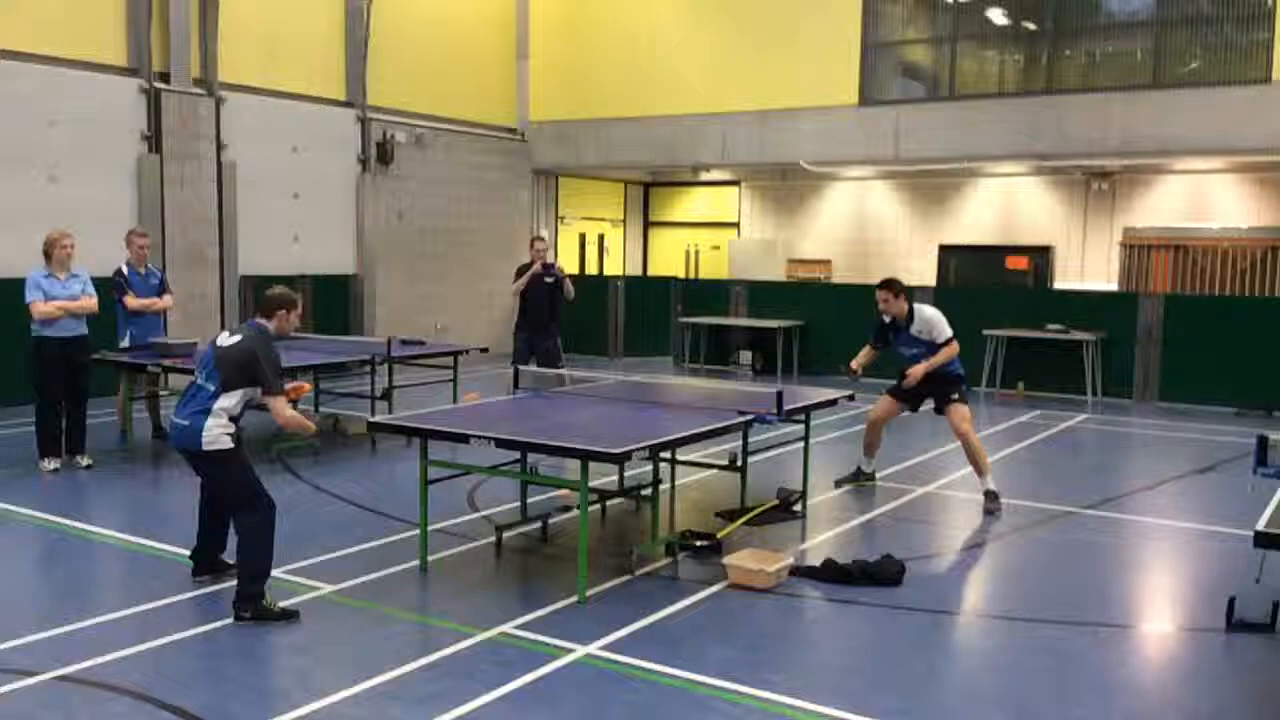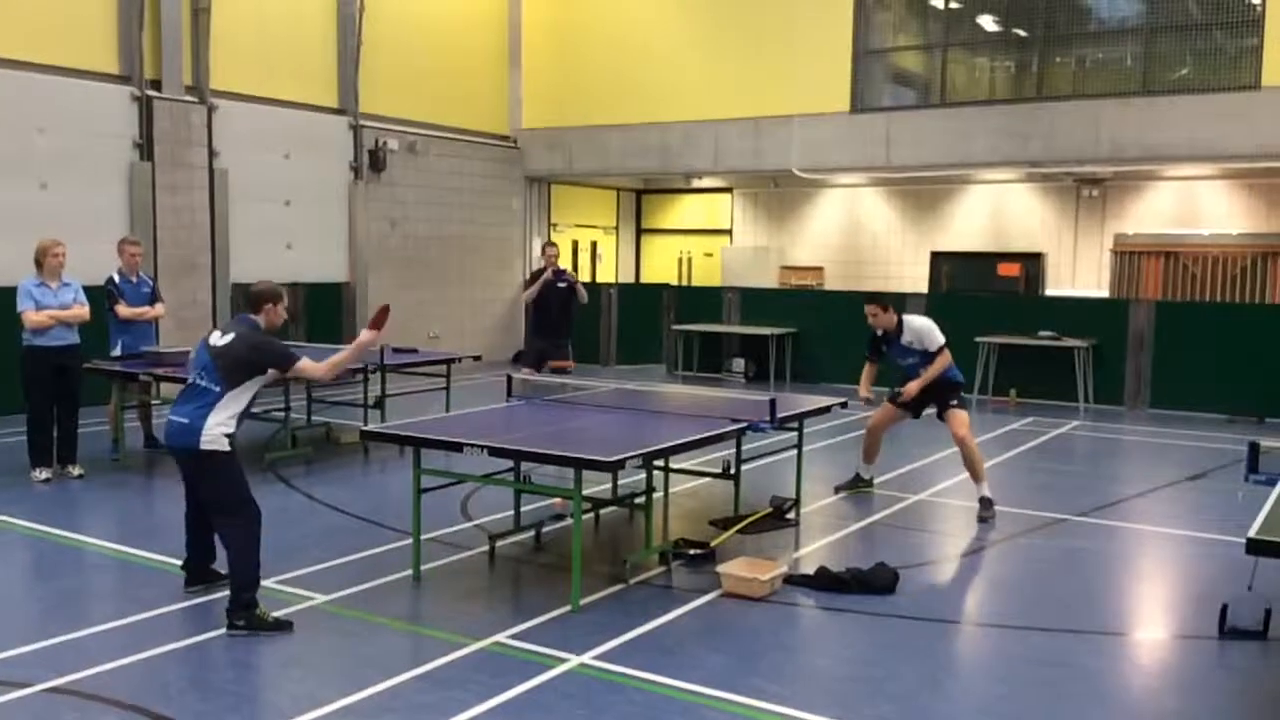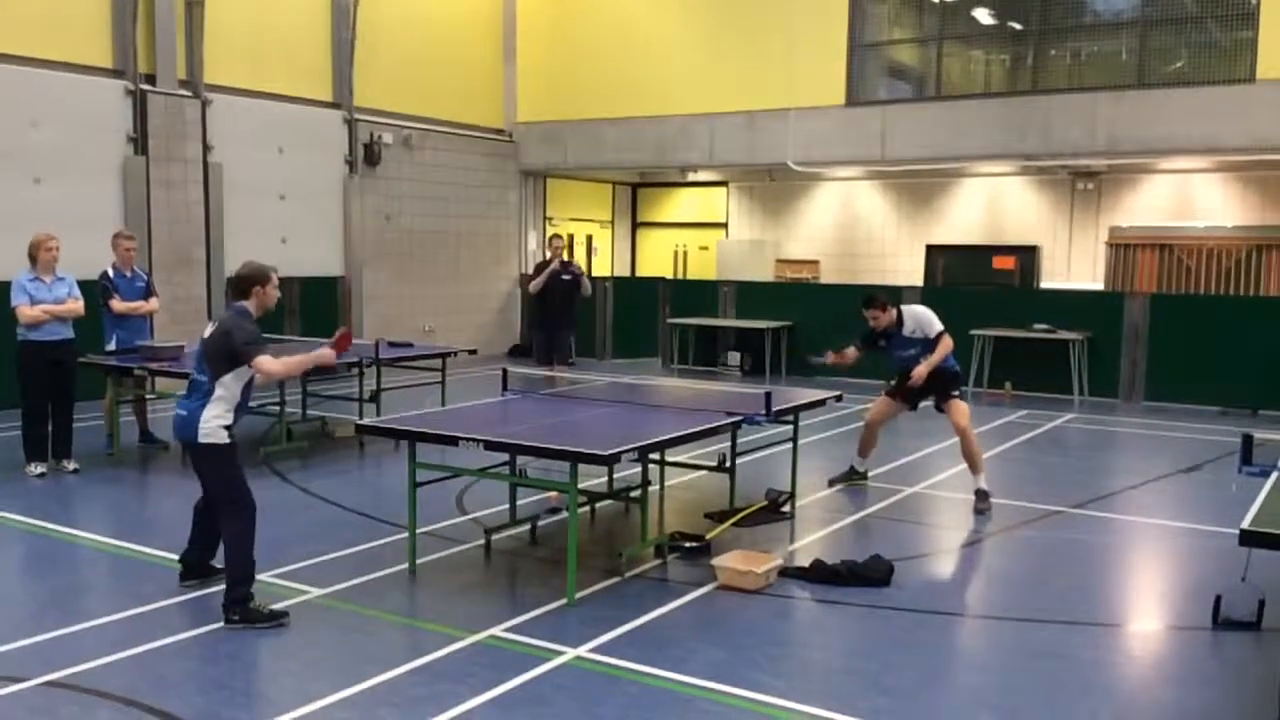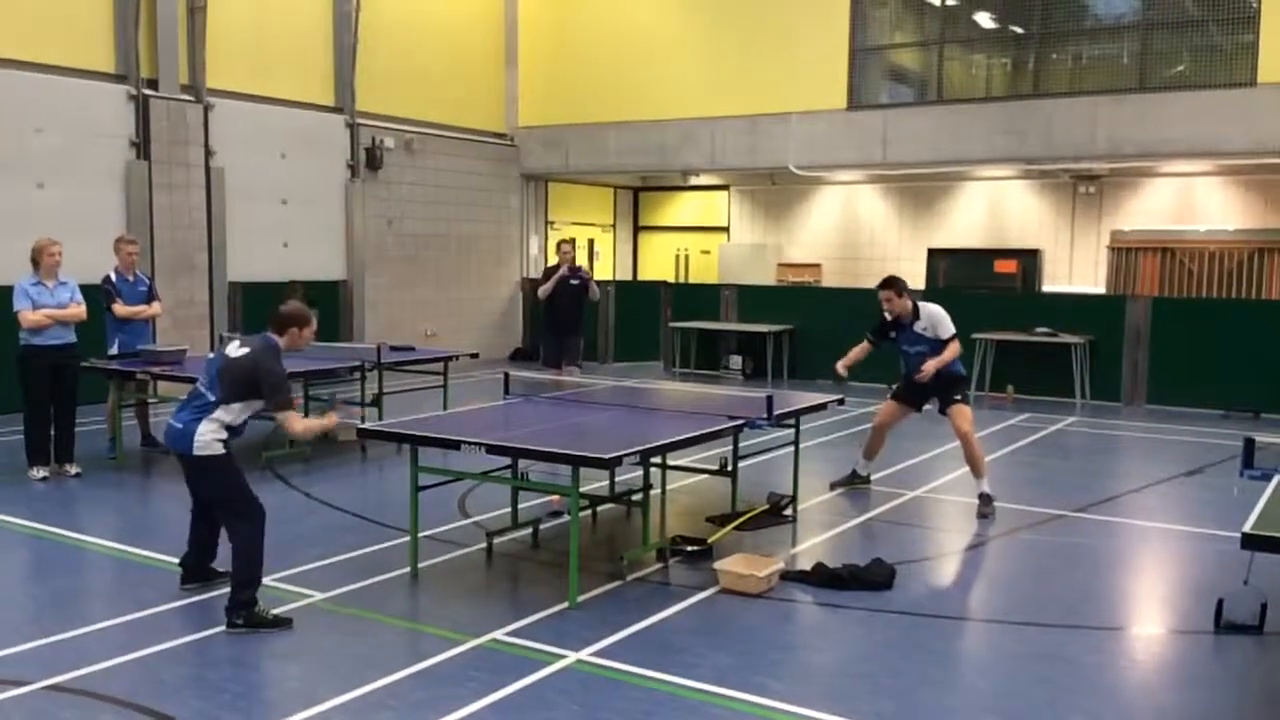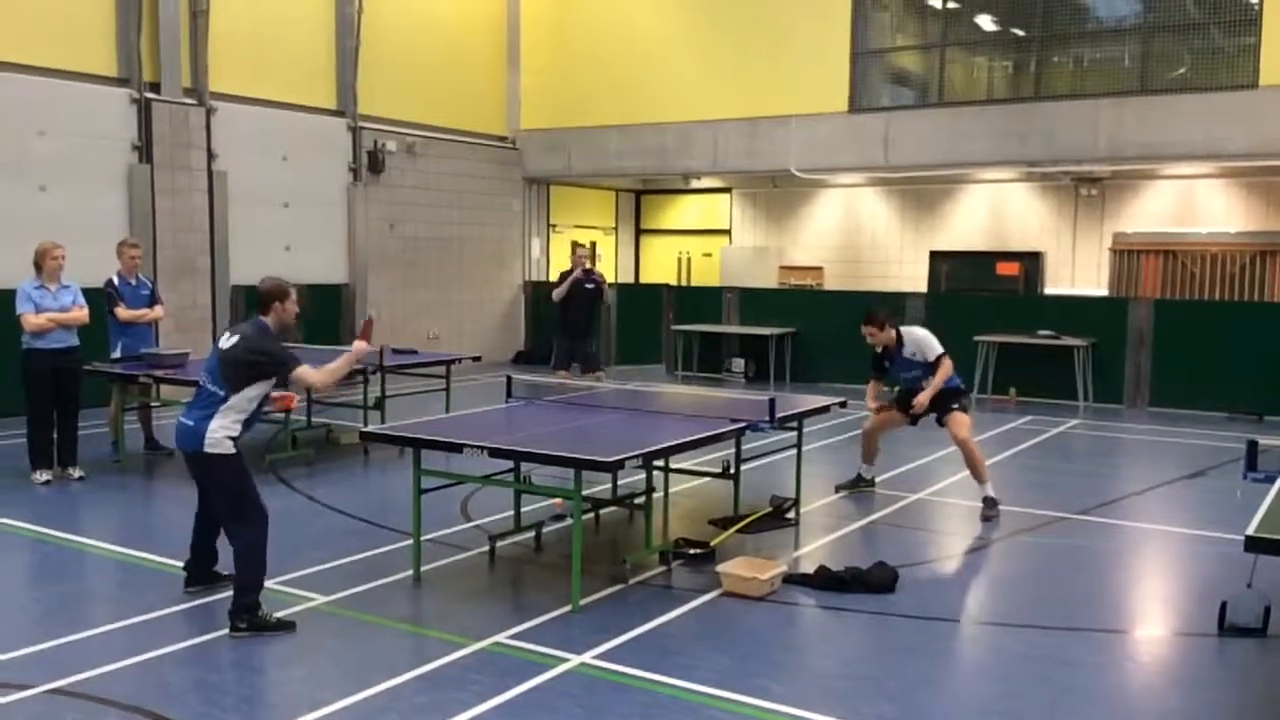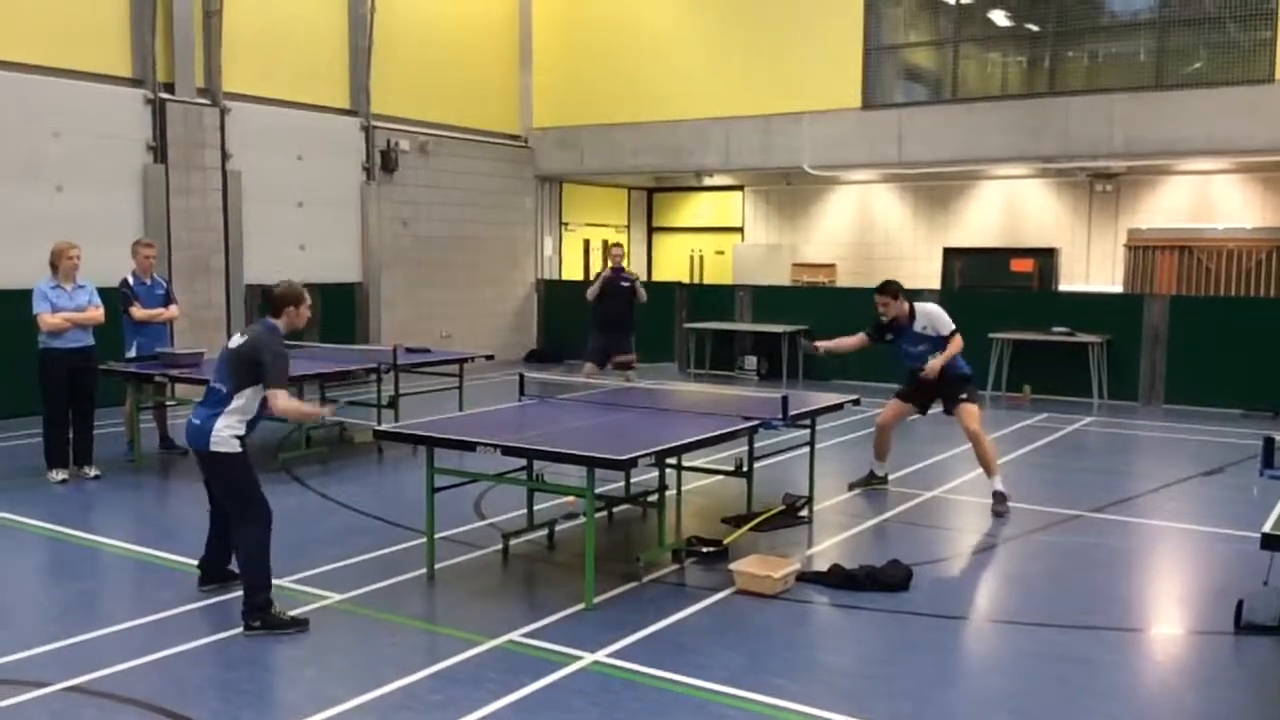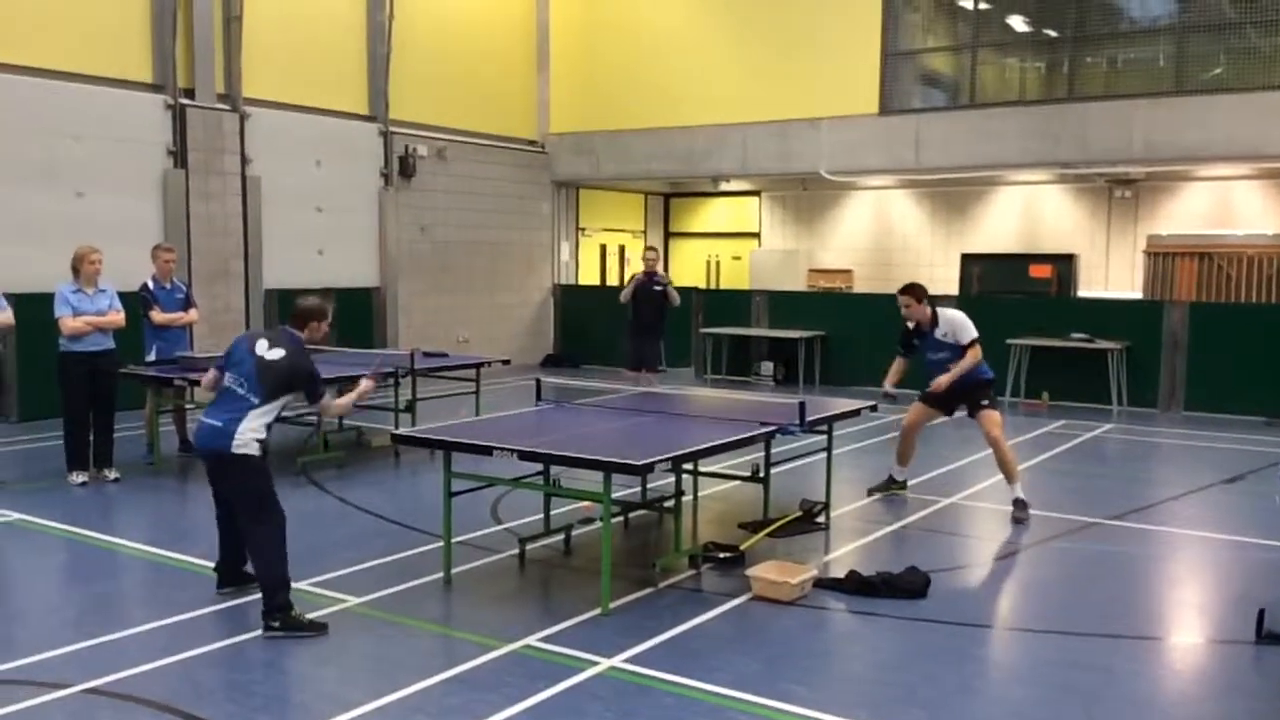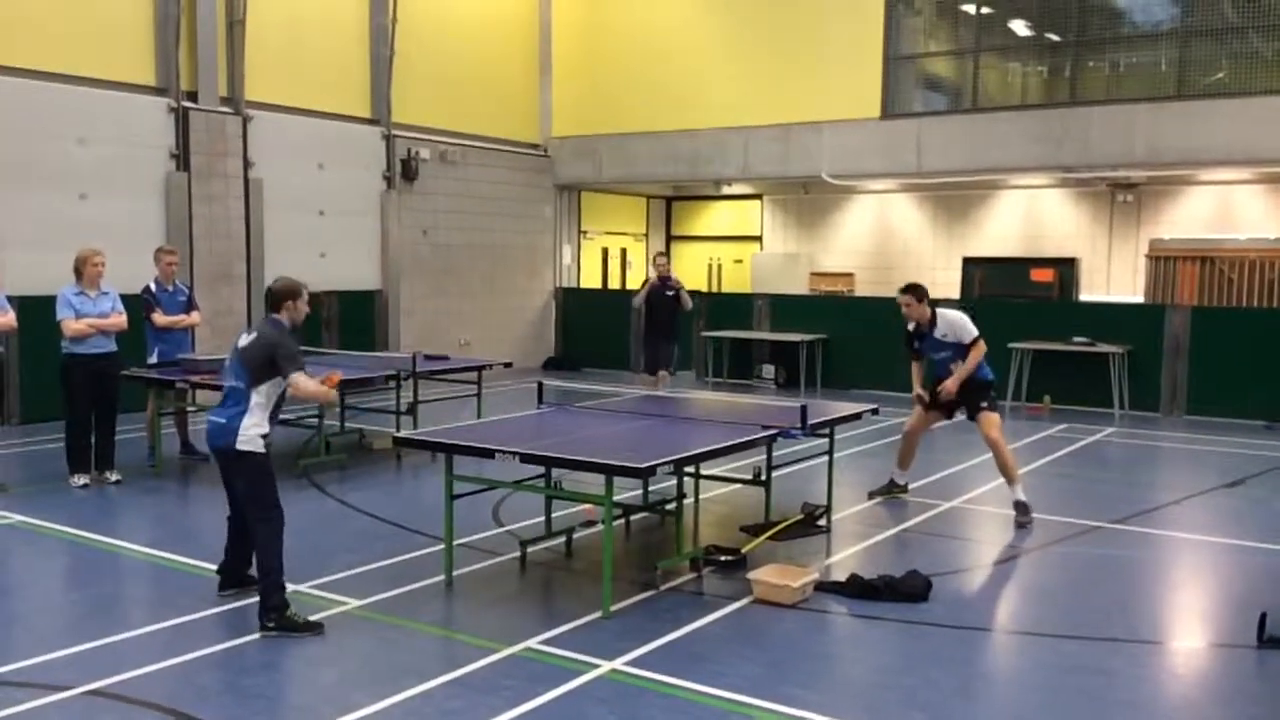
dt=0.3s
person 1, frame 1
left shoulder: (231, 335)
right shoulder: (262, 349)
right elbow: (282, 417)
left wrist: (275, 391)
right wrist: (308, 427)
left hip: (183, 428)
right hip: (208, 436)
left knee: (218, 490)
right knee: (257, 509)
left ankle: (206, 562)
right ankle: (250, 602)
person 1, frame 2
left shoulder: (221, 333)
right shoulder: (259, 343)
right elbow: (318, 371)
left wrist: (263, 375)
right wrist: (359, 345)
left hip: (178, 428)
right hip: (205, 437)
left knee: (202, 503)
right knee: (242, 517)
left ankle: (197, 572)
right ankle: (243, 612)
person 1, frame 3
left shoulder: (229, 321)
right shoulder: (240, 327)
right elbow: (270, 369)
left wrist: (289, 370)
right wrist: (315, 357)
left hip: (192, 422)
right hip: (209, 429)
left knee: (215, 496)
right knee: (239, 509)
left ankle: (195, 566)
right ankle: (239, 605)
person 1, frame 4
left shoulder: (245, 344)
right shoulder: (268, 364)
right elbow: (296, 429)
left wrist: (272, 404)
right wrist: (326, 424)
left hip: (181, 431)
right hip: (202, 441)
left knee: (208, 503)
right knee: (247, 516)
left ankle: (195, 570)
right ankle: (242, 610)
person 1, frame 5
left shoulder: (239, 333)
right shoulder: (263, 345)
right elbow: (317, 381)
left wrist: (267, 397)
right wrist: (353, 355)
left hip: (191, 430)
right hip: (213, 439)
left knee: (213, 505)
right knee: (250, 518)
left ankle: (198, 573)
right ankle: (246, 613)
person 1, frame 6
left shoulder: (251, 335)
right shoulder: (270, 346)
right elbow: (281, 406)
left wrist: (268, 401)
right wrist: (316, 412)
left hip: (203, 429)
right hip: (221, 439)
left knee: (226, 505)
right knee: (254, 516)
left ankle: (213, 571)
right ankle: (258, 612)
person 1, frame 7
left shoulder: (250, 339)
right shoulder: (299, 364)
left elbow: (208, 383)
right elbow: (332, 410)
right wrist: (361, 391)
left hip: (207, 433)
right hip: (238, 444)
left knee: (230, 509)
right knee: (266, 522)
left ankle: (230, 574)
right ankle: (277, 613)
person 1, frame 8
left shoulder: (252, 336)
right shoulder: (280, 341)
right elbow: (306, 389)
left wrist: (283, 390)
right wrist: (329, 394)
left hip: (219, 430)
right hip: (243, 440)
left knee: (242, 510)
right knee: (266, 518)
left ankle: (232, 576)
right ankle: (273, 612)
person 2, frame 1
left shoulder: (82, 277)
right shoulder: (35, 278)
left elbow: (93, 306)
right elbow: (39, 313)
left wrist: (59, 304)
right wrist: (77, 307)
left hip: (78, 343)
right hip: (47, 345)
left knee: (78, 399)
right knee: (49, 401)
left ankle: (77, 452)
right ankle: (49, 455)
person 2, frame 2
left shoulder: (74, 286)
right shoulder: (27, 287)
left elbow: (84, 315)
right elbow: (31, 321)
left wrist: (51, 313)
right wrist: (68, 316)
left hip: (69, 352)
right hip: (38, 354)
left knee: (69, 409)
right knee: (40, 410)
left ankle: (68, 461)
right ankle: (40, 464)
person 2, frame 3
left shoulder: (68, 280)
right shoulder: (22, 282)
left elbow: (79, 310)
right elbow: (25, 316)
left wrist: (46, 308)
right wrist: (63, 310)
left hip: (64, 347)
right hip: (33, 349)
left knee: (64, 403)
right knee: (35, 405)
left ankle: (63, 456)
right ankle: (35, 459)
person 2, frame 4
left shoulder: (70, 285)
right shoulder: (23, 287)
left elbow: (81, 314)
right elbow: (27, 321)
left wrist: (48, 312)
right wrist: (65, 315)
left hip: (67, 351)
right hip: (35, 353)
left knee: (67, 407)
right knee: (37, 409)
left ankle: (66, 460)
right ankle: (38, 463)
person 2, frame 5
left shoulder: (72, 288)
right shoulder: (26, 290)
left elbow: (84, 317)
right elbow: (30, 324)
left wrist: (50, 316)
right wrist: (68, 319)
left hip: (69, 355)
right hip: (38, 357)
left knee: (70, 410)
right knee: (40, 413)
left ankle: (69, 463)
right ankle: (41, 467)
person 2, frame 6
left shoulder: (88, 288)
right shoulder: (42, 290)
left elbow: (99, 317)
right elbow: (47, 324)
left wrist: (66, 315)
right wrist: (83, 319)
left hip: (85, 354)
right hip: (54, 356)
left knee: (85, 409)
right knee: (56, 412)
left ankle: (85, 462)
right ankle: (57, 466)
person 2, frame 7
left shoulder: (109, 292)
right shoulder: (64, 293)
left elbow: (120, 321)
right elbow: (67, 328)
left wrist: (88, 319)
right wrist: (104, 323)
left hip: (105, 357)
right hip: (75, 360)
left knee: (105, 412)
right knee: (76, 414)
left ankle: (105, 465)
right ankle: (77, 468)
person 2, frame 8
left shoulder: (111, 294)
right shoulder: (66, 295)
left elbow: (122, 324)
right elbow: (70, 330)
left wrist: (90, 321)
right wrist: (106, 325)
left hip: (108, 360)
right hip: (77, 362)
left knee: (107, 415)
right knee: (78, 417)
left ankle: (106, 467)
right ankle: (79, 470)
person 3, frame 1
left shoulder: (929, 316)
right shoulder: (886, 323)
left elbow: (953, 348)
right elbow: (871, 349)
left wrist: (924, 367)
right wrist: (858, 362)
left hip: (945, 376)
right hip: (914, 375)
left knee: (963, 430)
right knee: (874, 419)
left ankle: (990, 490)
right ankle: (865, 471)
person 3, frame 2
left shoulder: (920, 326)
right shoulder: (879, 336)
left elbow: (945, 358)
right elbow: (871, 363)
left wrist: (918, 383)
right wrist: (864, 388)
left hip: (945, 382)
right hip: (912, 386)
left knee: (961, 435)
right knee: (873, 425)
left ankle: (985, 497)
right ankle: (864, 477)
person 3, frame 3
left shoulder: (920, 315)
right shoulder: (876, 332)
left elbow: (946, 342)
right elbow: (852, 353)
left wrist: (926, 366)
right wrist: (835, 358)
left hip: (945, 375)
right hip: (910, 377)
left knee: (962, 427)
right knee: (872, 422)
left ankle: (981, 490)
right ankle: (858, 470)
person 3, frame 4
left shoulder: (933, 313)
right shoulder: (888, 322)
left elbow: (955, 346)
right elbow: (865, 346)
left wrist: (935, 364)
right wrist: (844, 362)
left hip: (949, 376)
right hip: (915, 378)
left knee: (964, 431)
right knee: (879, 423)
left ankle: (985, 493)
right ankle: (861, 473)
person 3, frame 5
left shoulder: (918, 337)
right shoulder: (880, 353)
left elbow: (946, 365)
right elbow: (876, 381)
left wrist: (928, 393)
right wrist: (871, 402)
left hip: (947, 390)
right hip: (913, 392)
left knee: (962, 437)
right knee: (870, 429)
left ankle: (989, 498)
right ankle: (865, 477)
person 3, frame 6
left shoulder: (931, 312)
right shoulder: (887, 325)
left elbow: (957, 341)
right elbow: (858, 341)
left wrist: (939, 361)
right wrist: (825, 345)
left hip: (953, 376)
right hip: (921, 378)
left knee: (973, 429)
right knee: (883, 423)
left ankle: (998, 491)
right ankle: (878, 474)
person 3, frame 7
left shoulder: (954, 318)
right shoulder: (911, 329)
left elbow: (976, 352)
right elbow: (903, 358)
left wrist: (949, 376)
right wrist: (888, 382)
left hip: (976, 381)
right hip: (942, 384)
left knee: (994, 435)
right knee: (908, 426)
left ankle: (1018, 499)
right ankle: (897, 479)
person 3, frame 8
left shoulder: (953, 319)
right shoulder: (913, 332)
left elbow: (980, 348)
right elbow: (917, 361)
left wrist: (956, 380)
right wrist: (917, 387)
left hip: (976, 382)
right hip: (943, 384)
left knee: (993, 437)
right knee: (910, 430)
left ankle: (1020, 501)
right ankle: (898, 482)
person 4, frame 1
left shoulder: (157, 274)
right shoulder: (121, 274)
left elbow: (168, 303)
right elbow: (130, 304)
left wrist: (141, 303)
right wrist: (154, 300)
left hip: (155, 340)
right hip: (132, 341)
left knee: (153, 387)
right knee: (127, 388)
left ankle: (157, 428)
right ankle: (125, 432)
person 4, frame 2
left shoulder: (149, 282)
right shoulder: (113, 283)
left elbow: (159, 311)
right elbow: (122, 313)
left wrist: (133, 312)
right wrist: (145, 309)
left hip: (147, 349)
right hip: (123, 350)
left knee: (145, 396)
right knee: (118, 397)
left ankle: (149, 438)
right ankle: (116, 443)
person 4, frame 3
left shoulder: (143, 277)
right shoulder: (107, 277)
left elbow: (154, 306)
right elbow: (116, 307)
left wrist: (127, 308)
right wrist: (140, 304)
left hip: (142, 343)
right hip: (118, 345)
left knee: (140, 390)
right knee: (114, 392)
left ankle: (144, 433)
right ankle: (111, 437)
person 4, frame 4
left shoulder: (146, 281)
right shoulder: (109, 282)
left elbow: (156, 310)
right elbow: (119, 311)
left wrist: (130, 312)
right wrist: (143, 308)
left hip: (144, 347)
right hip: (120, 348)
left knee: (142, 393)
right knee: (116, 395)
left ankle: (146, 437)
right ankle: (113, 441)
person 4, frame 5
left shoulder: (148, 284)
right shoulder: (112, 285)
left elbow: (159, 313)
right elbow: (121, 315)
left wrist: (133, 316)
right wrist: (145, 312)
left hip: (147, 350)
right hip: (123, 352)
left knee: (145, 397)
right knee: (119, 398)
left ankle: (150, 441)
right ankle: (116, 444)
person 4, frame 6
left shoulder: (163, 284)
right shoulder: (127, 285)
left elbow: (174, 313)
right elbow: (137, 314)
left wrist: (148, 315)
right wrist: (160, 310)
left hip: (162, 350)
right hip: (138, 351)
left knee: (160, 396)
right knee: (134, 398)
left ankle: (165, 439)
right ankle: (131, 443)
person 4, frame 7
left shoulder: (183, 288)
right shoulder: (147, 289)
left elbow: (194, 317)
right elbow: (156, 319)
left wrist: (167, 319)
right wrist: (180, 315)
left hip: (181, 353)
right hip: (158, 354)
left knee: (179, 400)
right knee: (154, 401)
left ankle: (184, 442)
right ankle: (151, 447)
person 4, frame 8
left shoulder: (185, 290)
right shoulder: (149, 291)
left elbow: (196, 319)
right elbow: (158, 321)
left wrist: (170, 321)
right wrist: (182, 317)
left hip: (183, 356)
right hip: (160, 357)
left knee: (181, 402)
right knee: (156, 403)
left ankle: (185, 445)
right ankle: (152, 449)
